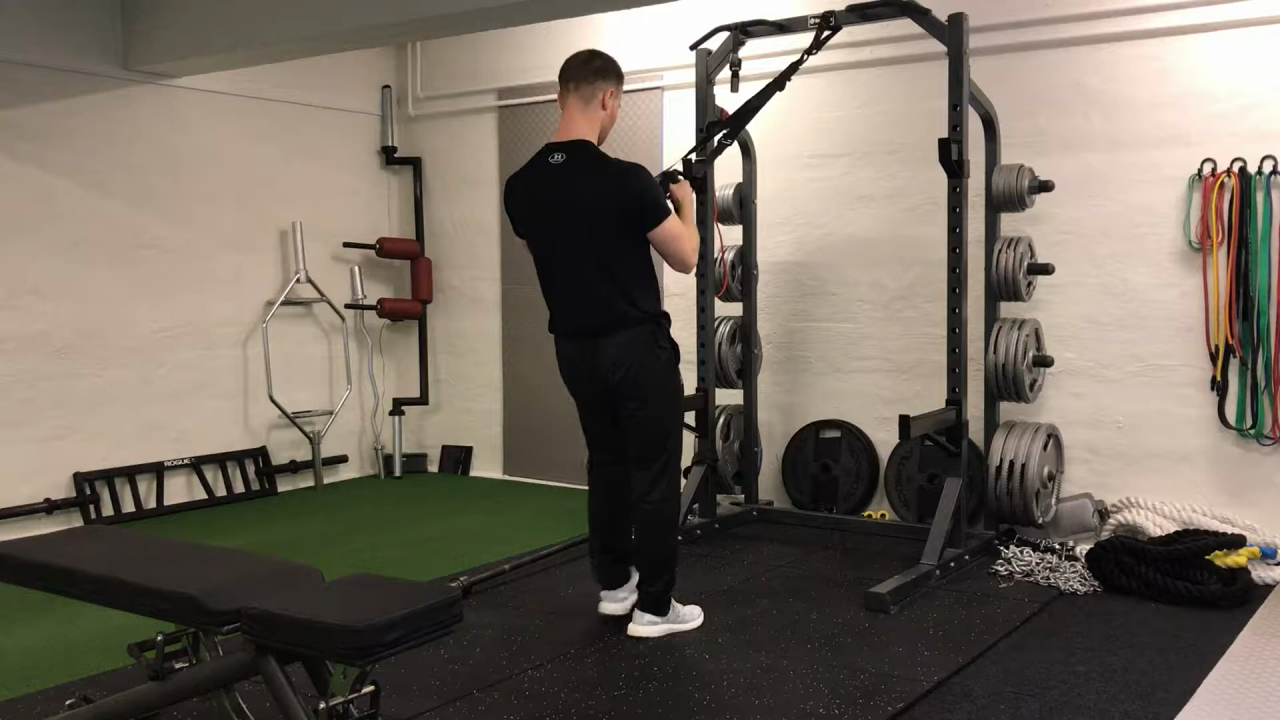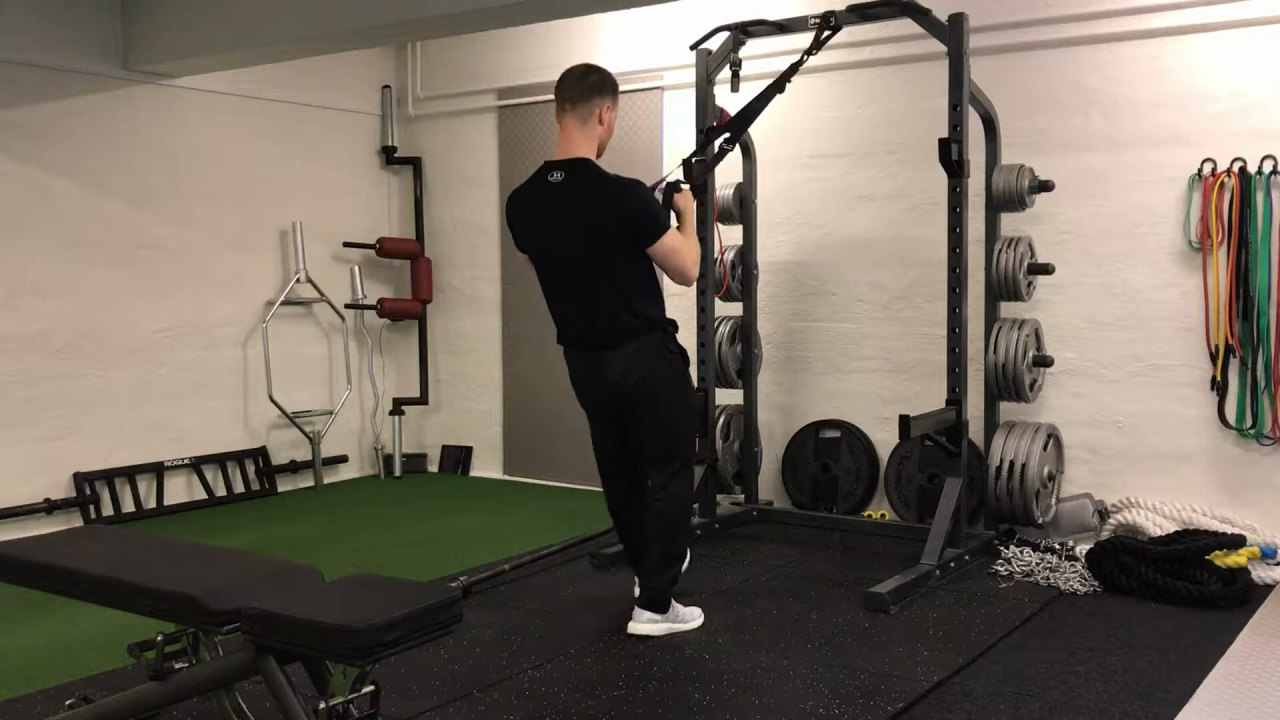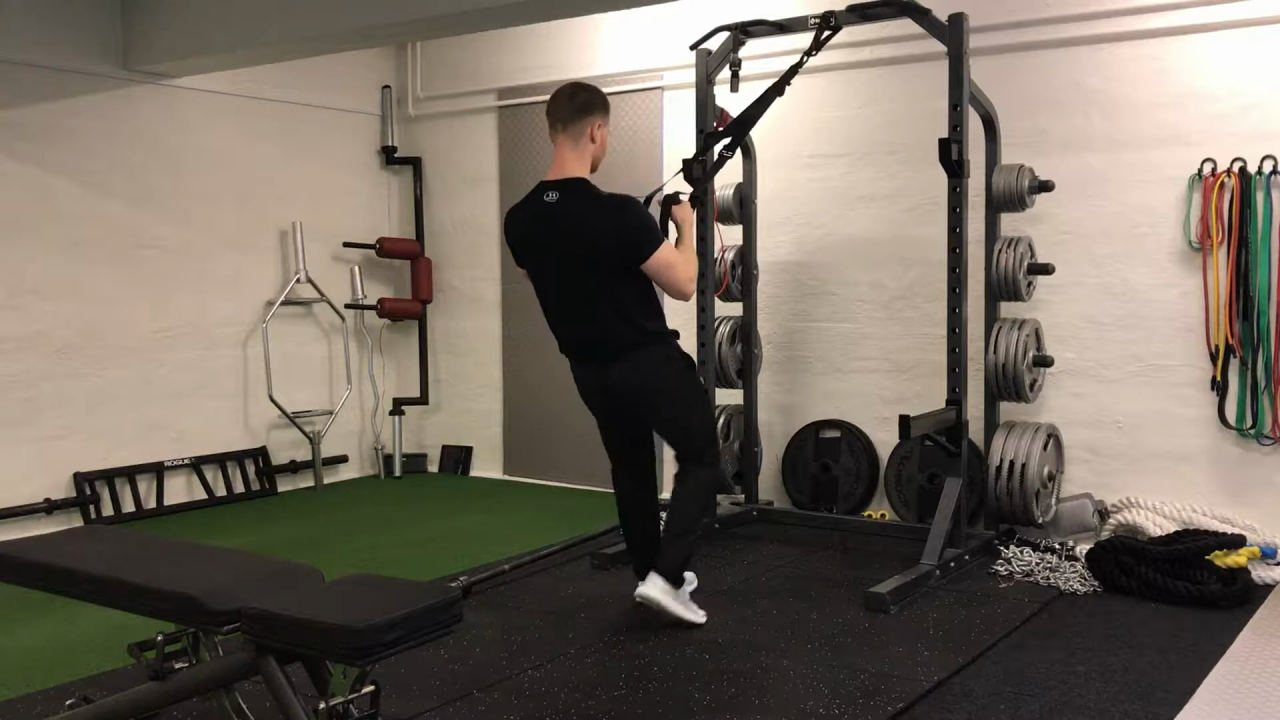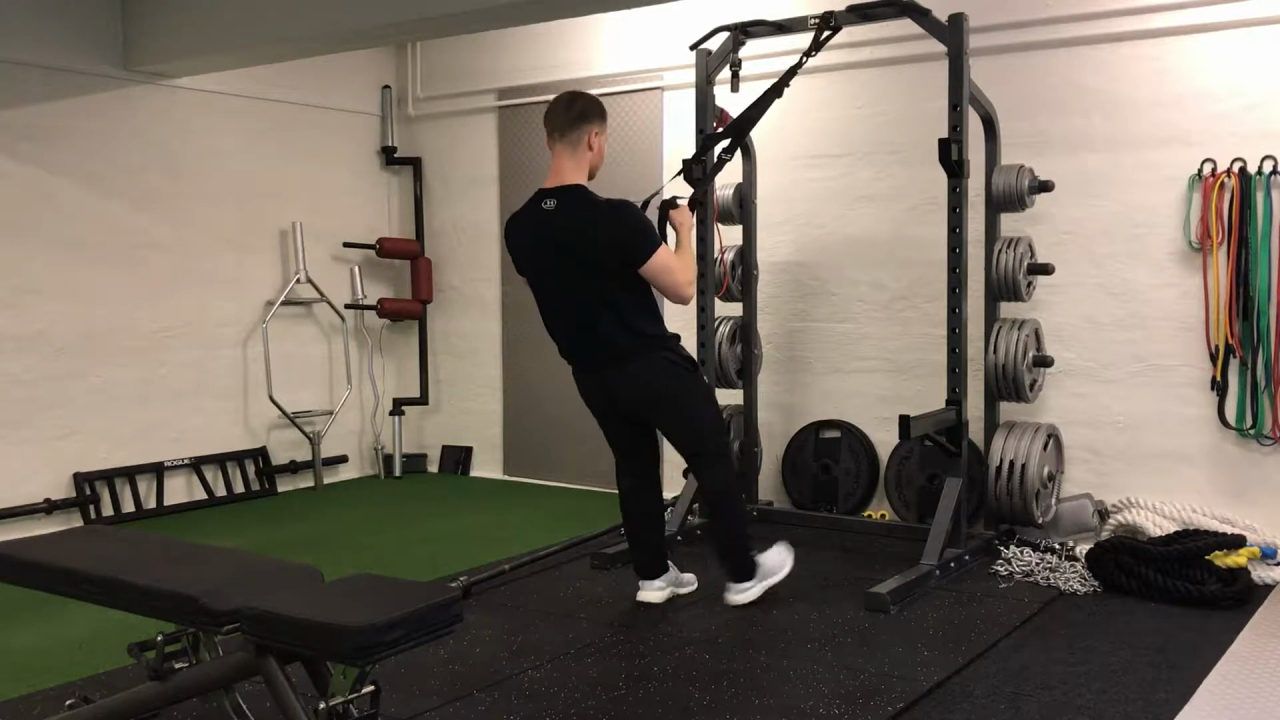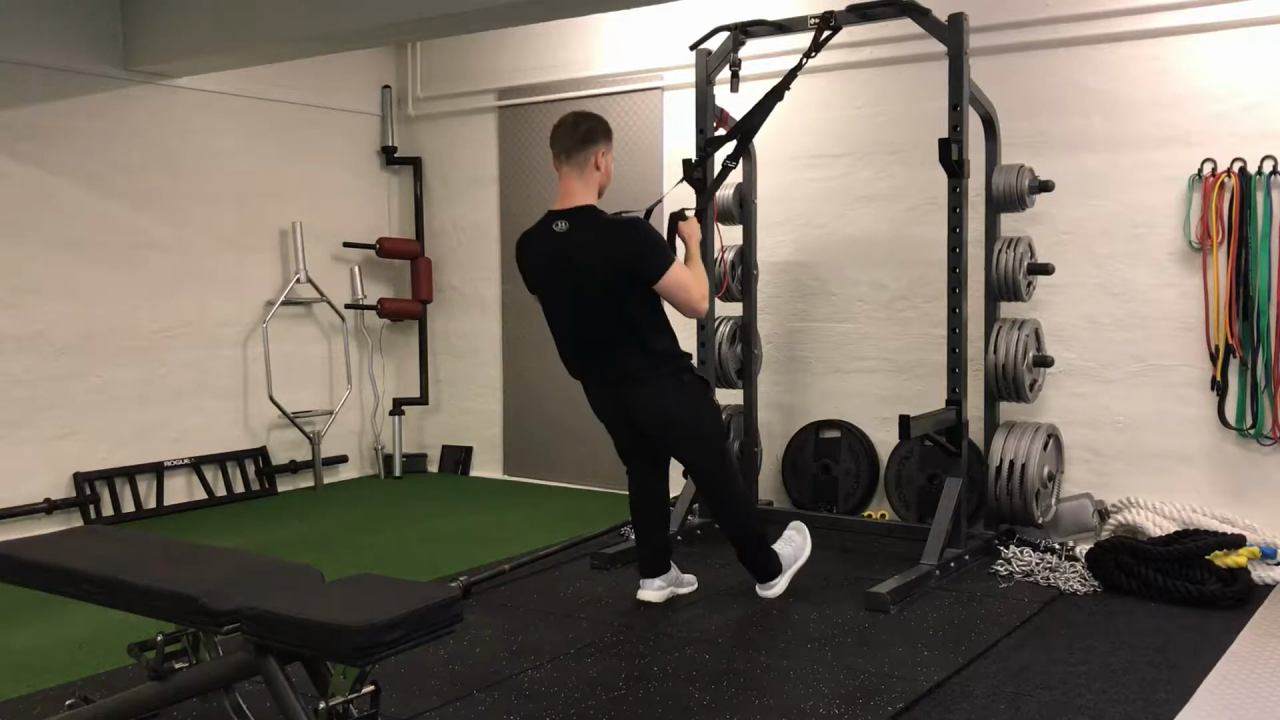
dt=0.2s
person 1, frame 1
left shoulder: (522, 186)
right shoulder: (624, 179)
right elbow: (685, 258)
right wrist: (684, 204)
left hip: (574, 348)
right hip: (635, 346)
left knee: (606, 463)
right knee: (654, 476)
left ankle: (614, 583)
right ankle: (653, 607)
person 1, frame 2
left shoulder: (523, 202)
right shoulder: (623, 196)
right elbow: (686, 270)
right wrist: (686, 215)
left hip: (584, 359)
right hip: (644, 355)
left knee: (620, 472)
right knee: (669, 476)
left ankle: (653, 570)
right ankle: (655, 605)
person 1, frame 3
left shoulder: (520, 220)
right shoulder: (616, 214)
right elbow: (683, 285)
right wrist: (685, 228)
left hip: (590, 370)
right hip: (648, 363)
left knee: (631, 472)
right knee: (700, 461)
left ankle: (655, 573)
right ankle: (666, 574)
person 1, frame 4
left shoulder: (521, 229)
right shoulder: (614, 218)
right elbow: (681, 289)
right wrist: (684, 232)
left hip: (591, 373)
right hip: (648, 365)
left knee: (634, 465)
right knee: (711, 459)
left ankle: (653, 574)
right ankle: (742, 574)
person 1, frame 5
left shoulder: (531, 247)
right shoulder: (628, 236)
right elbow: (696, 303)
right wrist: (692, 244)
left hip: (604, 391)
right hip: (662, 386)
left knee: (645, 470)
right knee: (716, 478)
left ankle: (655, 573)
right ankle: (769, 569)
